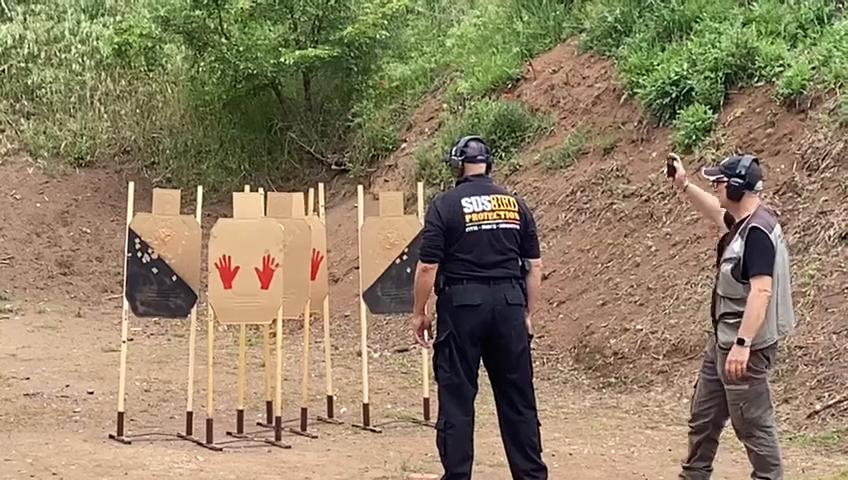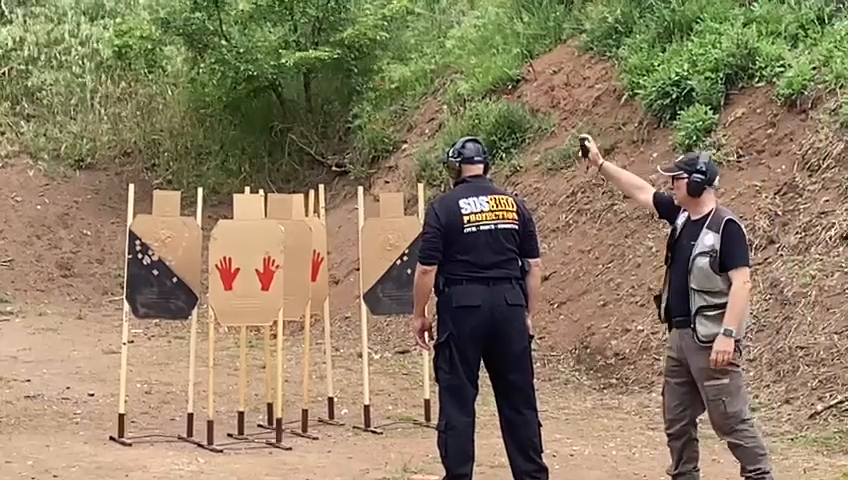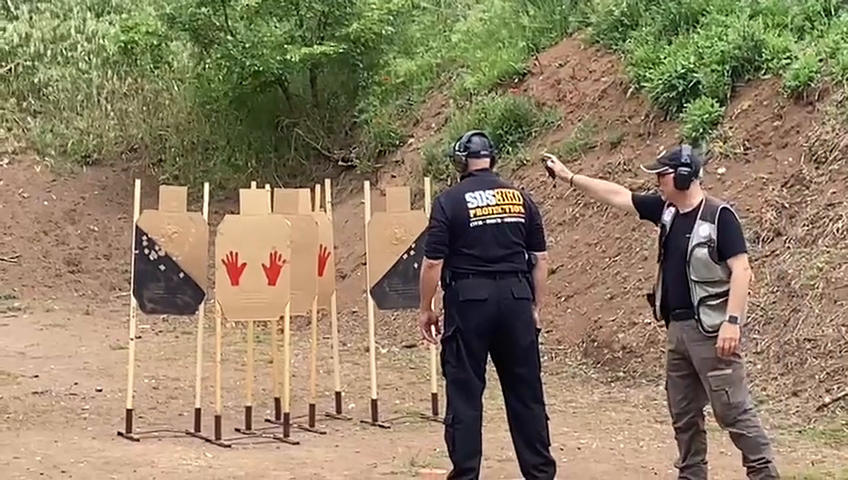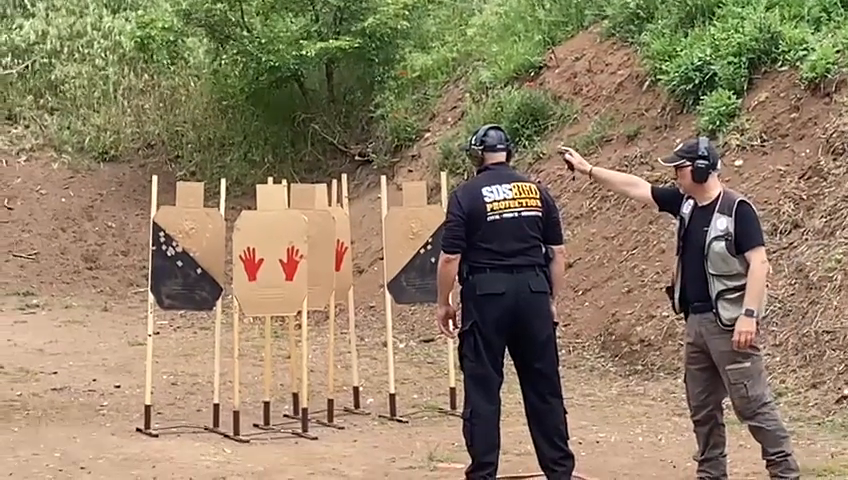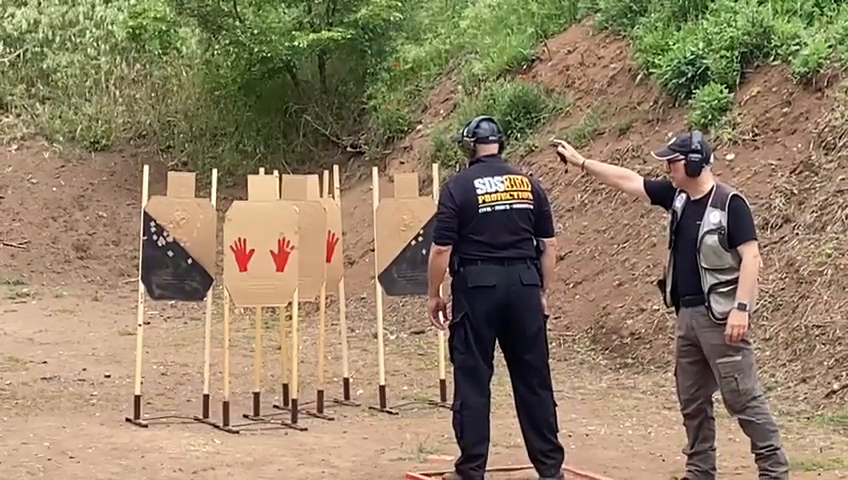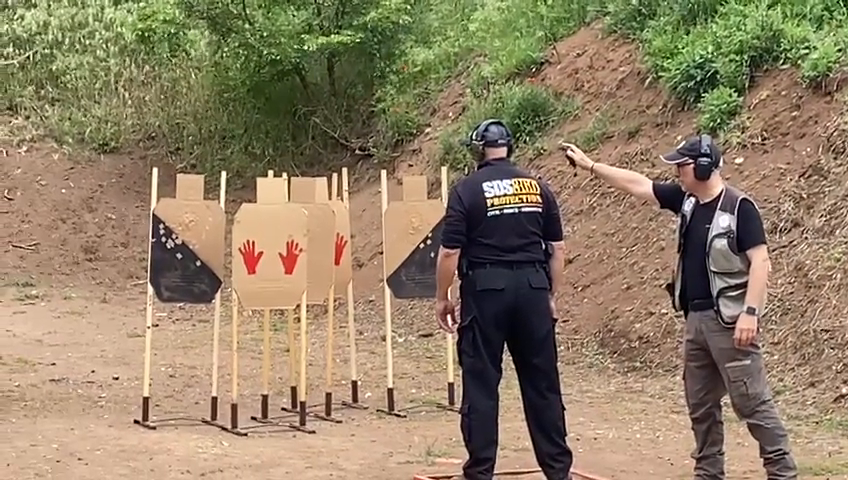
dt=0.7s
person 1, frame 1
left shoulder: (445, 204)
right shoulder: (516, 203)
left elbow: (427, 267)
right elbow: (534, 266)
left wrist: (419, 313)
right wrist: (528, 313)
left hip: (462, 305)
right hip: (508, 304)
left knee: (457, 396)
right knee: (518, 396)
person 1, frame 2
left shoulder: (443, 206)
right shoulder: (514, 204)
left elbow: (426, 269)
right elbow: (533, 266)
left wrist: (419, 315)
right wrist: (528, 313)
left hip: (462, 306)
right hip: (508, 305)
left knee: (457, 398)
right knee: (518, 397)
person 1, frame 3
left shoulder: (449, 200)
right shoulder: (521, 198)
left elbow: (433, 263)
right elbow: (540, 258)
left wrist: (426, 308)
right wrist: (535, 306)
left hip: (469, 299)
right hip: (515, 298)
left knee: (464, 392)
right knee: (526, 391)
person 1, frame 4
left shoulder: (466, 194)
right shoulder: (537, 191)
left elbow: (450, 257)
right elbow: (557, 252)
left wrist: (443, 303)
right wrist: (551, 298)
left hip: (485, 294)
right hip: (533, 292)
left knee: (482, 388)
right knee: (544, 385)
person 1, frame 5
left shoulder: (458, 186)
right shoulder: (529, 184)
left elbow: (441, 249)
right elbow: (549, 244)
left wrist: (434, 294)
right wrist: (542, 290)
left hip: (477, 286)
right hip: (523, 284)
left knee: (472, 379)
right knee: (534, 378)
person 1, frame 6
left shoulder: (467, 189)
right shoulder: (537, 187)
left elbow: (450, 251)
right elbow: (557, 248)
left wrist: (442, 298)
right wrist: (552, 295)
left hip: (485, 289)
right hip: (532, 287)
left knee: (481, 383)
right knee: (542, 382)
person 2, frame 1
left shoulder: (758, 231)
right shoulder: (743, 221)
left elbow: (762, 291)
right elbow: (719, 214)
left wrist: (743, 344)
right wrist: (685, 186)
left hip: (745, 344)
right hip: (723, 339)
left knee: (752, 422)
right knee: (704, 415)
person 2, frame 2
left shoulder: (726, 226)
right shoulder: (682, 215)
left elbow: (741, 283)
right elbow: (640, 191)
left wrist: (727, 335)
right wrist: (599, 161)
left hip: (711, 339)
right hip: (679, 336)
left knee: (732, 420)
right knee: (677, 420)
person 2, frame 3
left shoulder: (720, 215)
right shoulder: (667, 209)
left elbow: (742, 270)
right elbow: (617, 194)
left wrist: (732, 321)
right wrist: (569, 177)
left hip: (710, 330)
right hip: (677, 328)
left knee: (733, 410)
right knee: (683, 413)
person 2, frame 4
left shoulder: (737, 208)
right shoulder: (685, 202)
left elbow: (759, 263)
right elbow: (635, 186)
left wrist: (749, 314)
right wrist: (588, 169)
left hip: (728, 322)
right hip: (696, 322)
left knee: (753, 403)
right knee: (702, 406)
person 2, frame 5
left shoulder: (730, 203)
right shoulder: (677, 196)
left elbow: (751, 257)
right elbow: (628, 180)
left wrist: (742, 308)
right wrist: (581, 161)
left hip: (720, 316)
right hip: (687, 315)
left knee: (743, 397)
right knee: (692, 400)
person 2, frame 6
left shoulder: (739, 206)
right shoulder: (686, 200)
left elbow: (761, 261)
right elbow: (638, 183)
left wrist: (751, 312)
right wrist: (590, 165)
left hip: (729, 321)
right hip: (696, 319)
left knee: (752, 401)
right knee: (700, 404)
